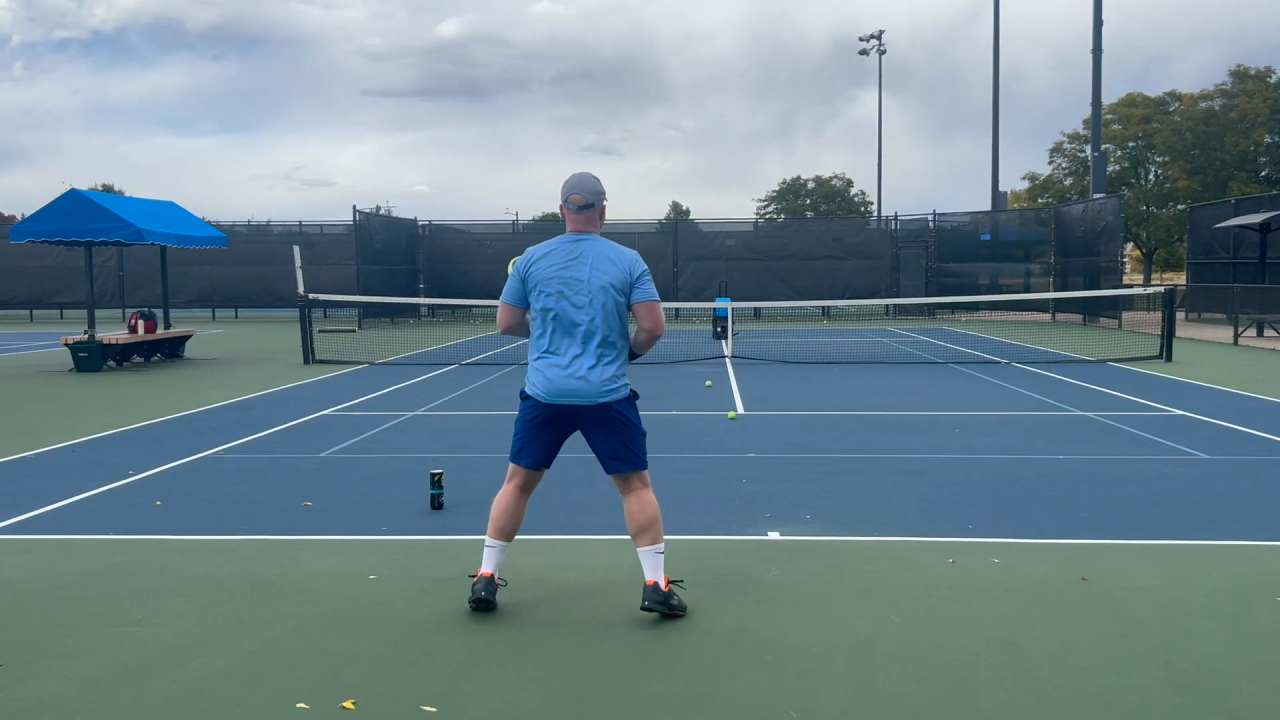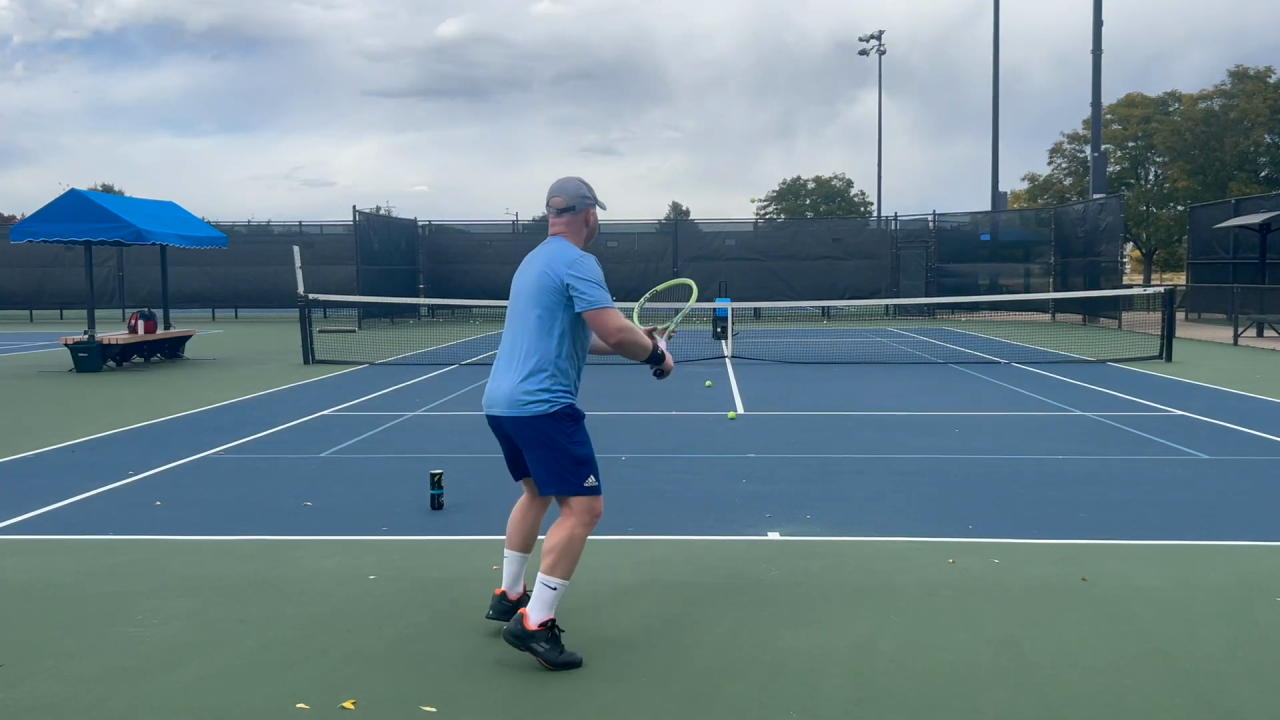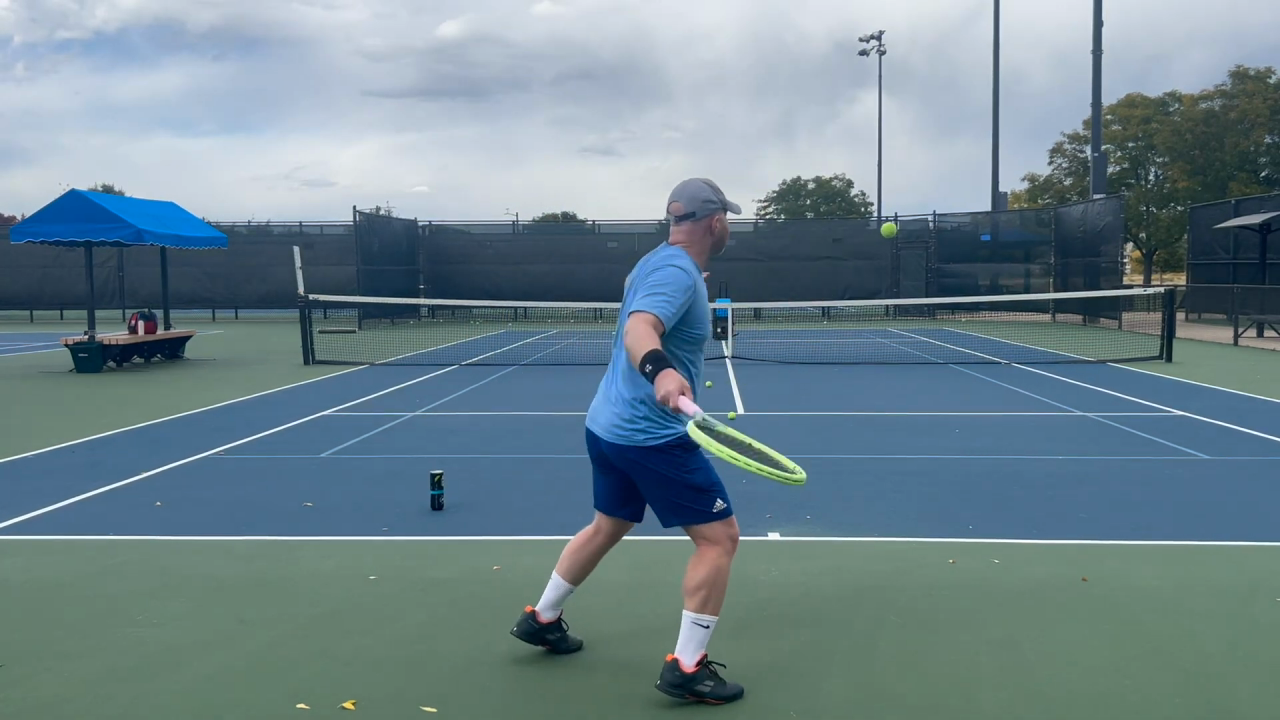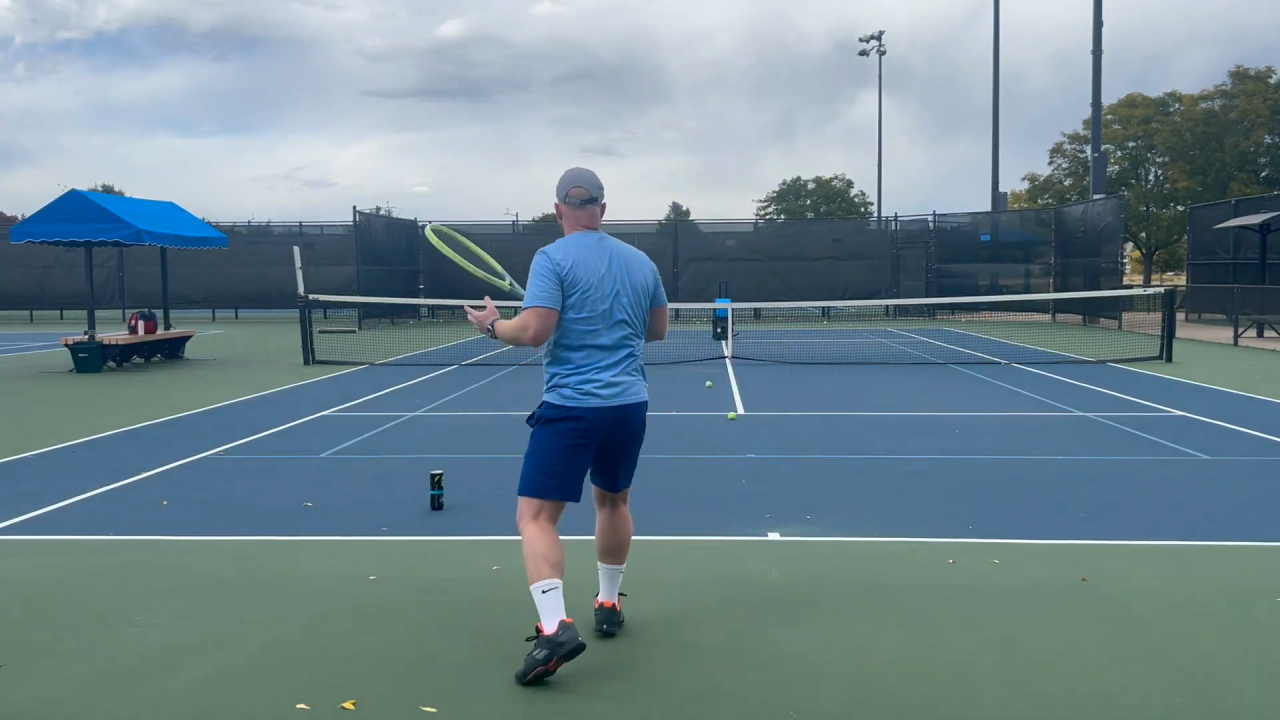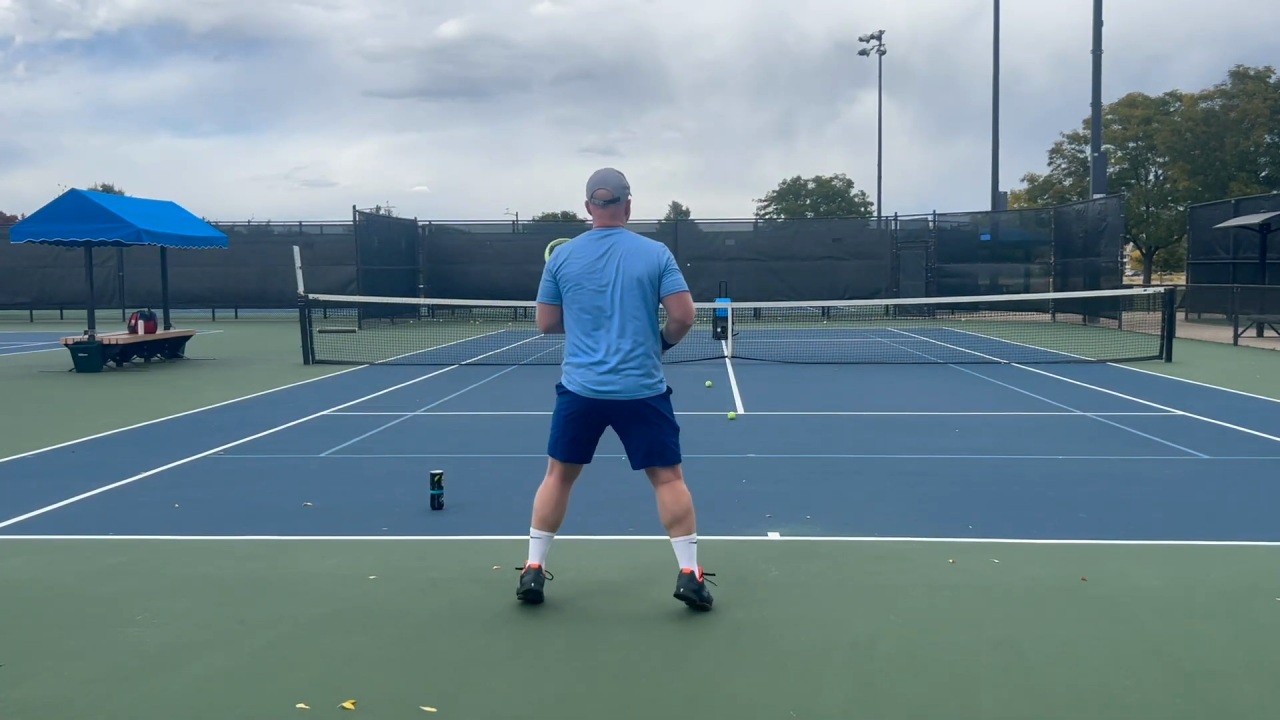
dt=1s
person 1, frame 1
left shoulder: (532, 259)
right shoulder: (628, 261)
left elbow: (506, 323)
right elbow: (654, 327)
right wrist: (630, 350)
left hip: (544, 393)
right hip: (607, 396)
left knee: (517, 483)
right knee: (637, 485)
left ankle: (486, 579)
right ankle: (657, 587)
person 1, frame 2
left shoulder: (537, 261)
right shoulder: (576, 262)
right elbow: (614, 330)
left wrist: (632, 342)
right wrist: (654, 354)
left hip: (503, 403)
right hip: (542, 405)
left knee: (537, 493)
right knee: (583, 509)
left ankle: (509, 597)
right ankle: (535, 622)
person 1, frame 3
left shoulder: (663, 263)
right shoulder: (677, 276)
right elbow: (637, 330)
right wrist: (659, 370)
left hip: (609, 429)
right hip: (652, 439)
left knee: (610, 526)
right knee: (719, 537)
left ankle: (542, 617)
right ankle: (686, 666)
person 1, frame 4
left shoulder: (552, 257)
right shoulder: (640, 260)
left elbow: (531, 333)
right elbow: (658, 330)
left wrist: (492, 323)
left hip: (570, 407)
right hip: (630, 406)
left knee: (536, 514)
right knee: (613, 502)
left ankle: (556, 631)
right ankle: (609, 606)
person 1, frame 5
left shoulder: (562, 255)
right shoulder: (656, 253)
left elbow: (546, 323)
right elbow: (684, 315)
right wrist: (663, 339)
left hip: (581, 390)
right hip: (642, 391)
left knee: (559, 474)
right knee: (667, 476)
left ankle: (533, 569)
right ankle: (689, 574)
